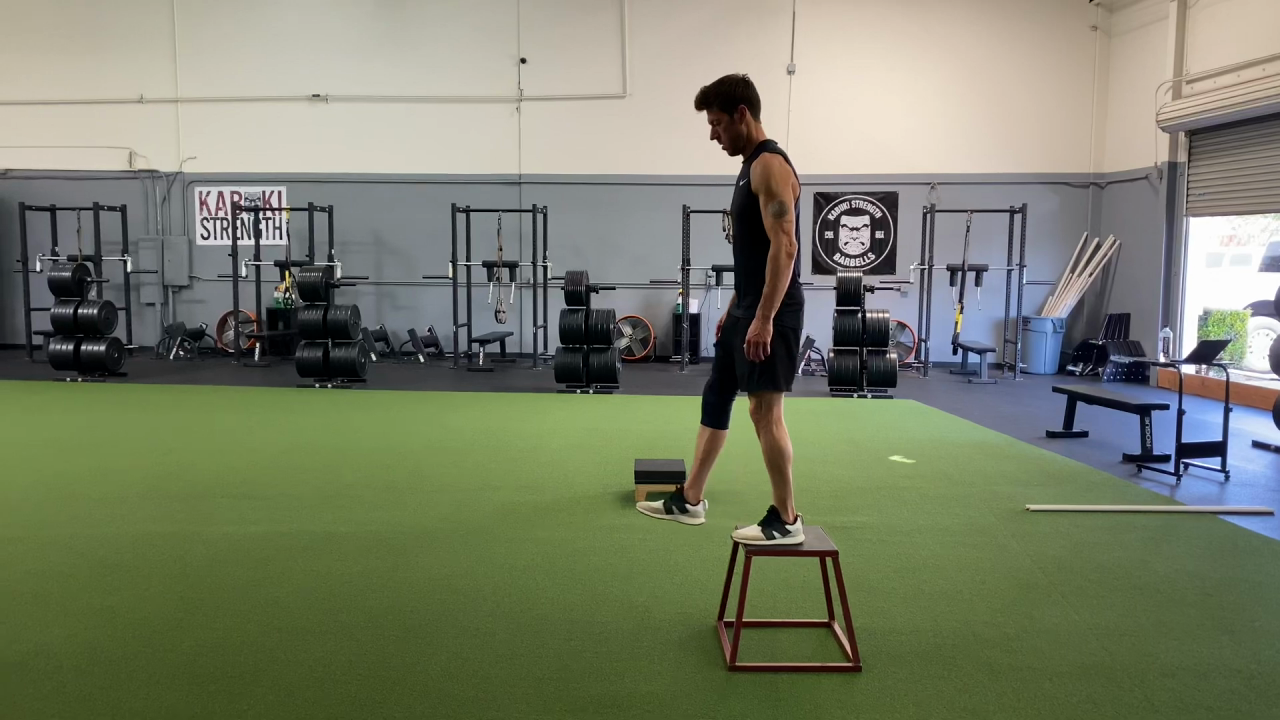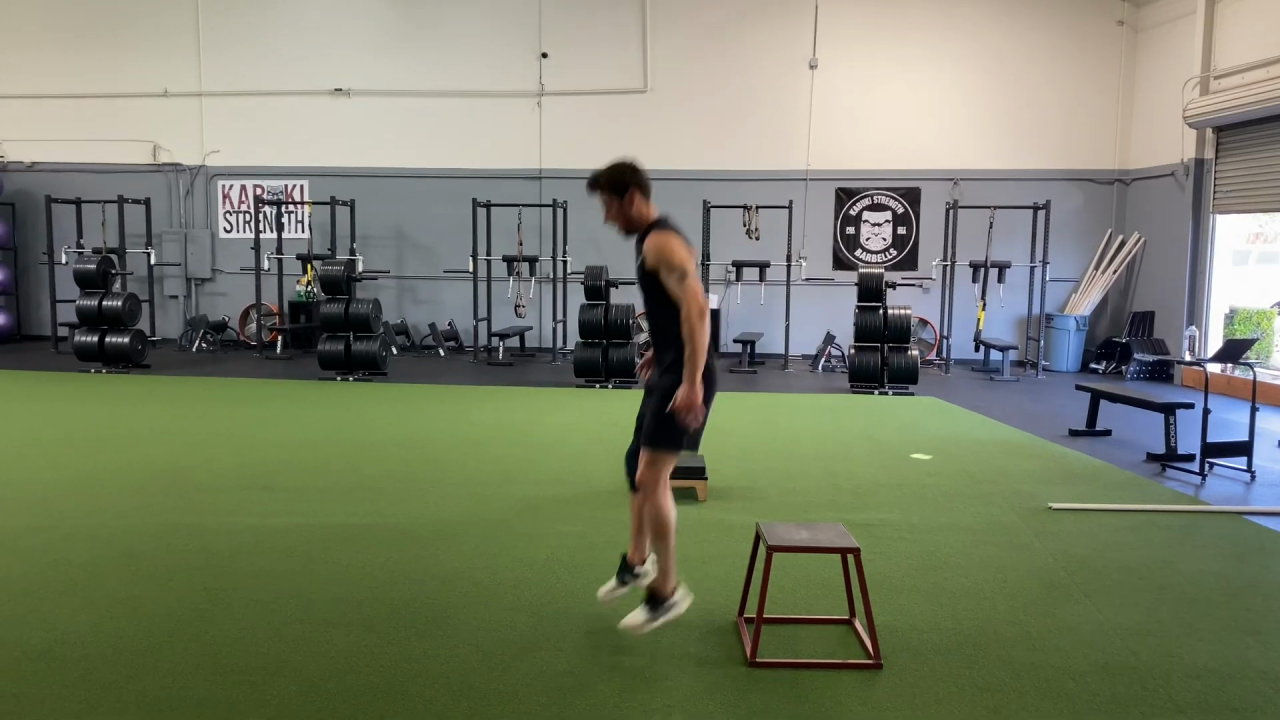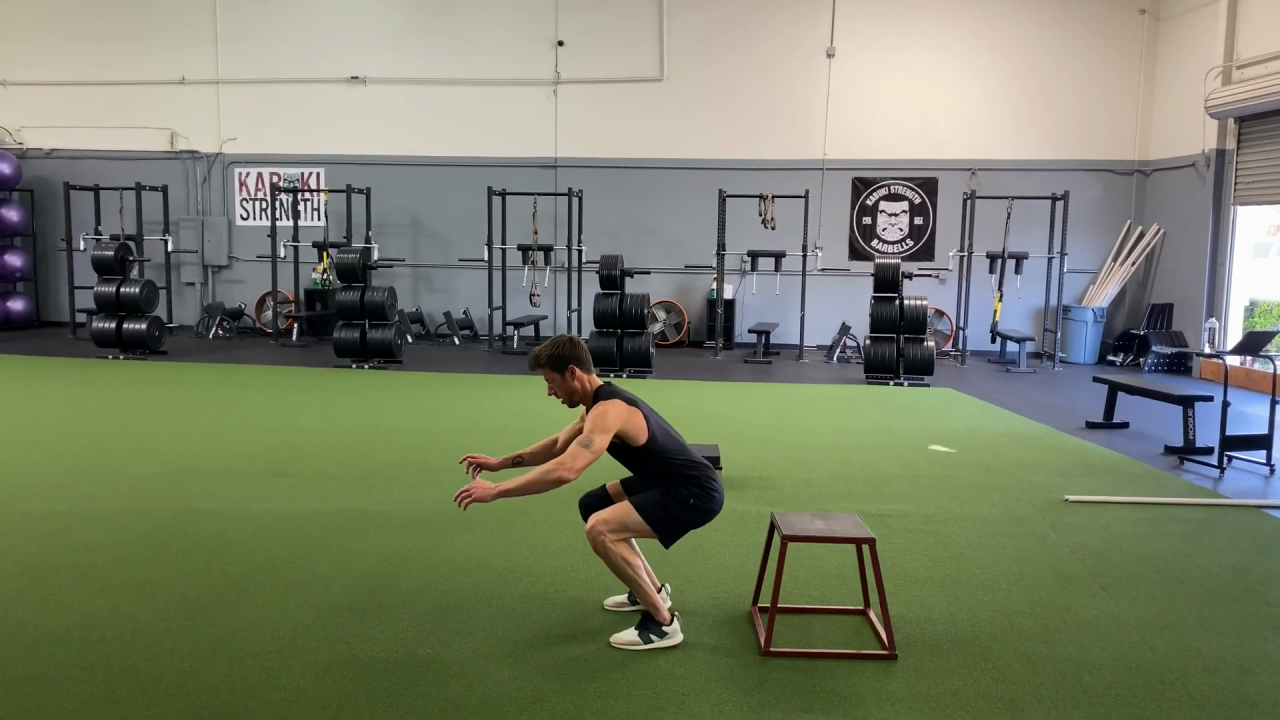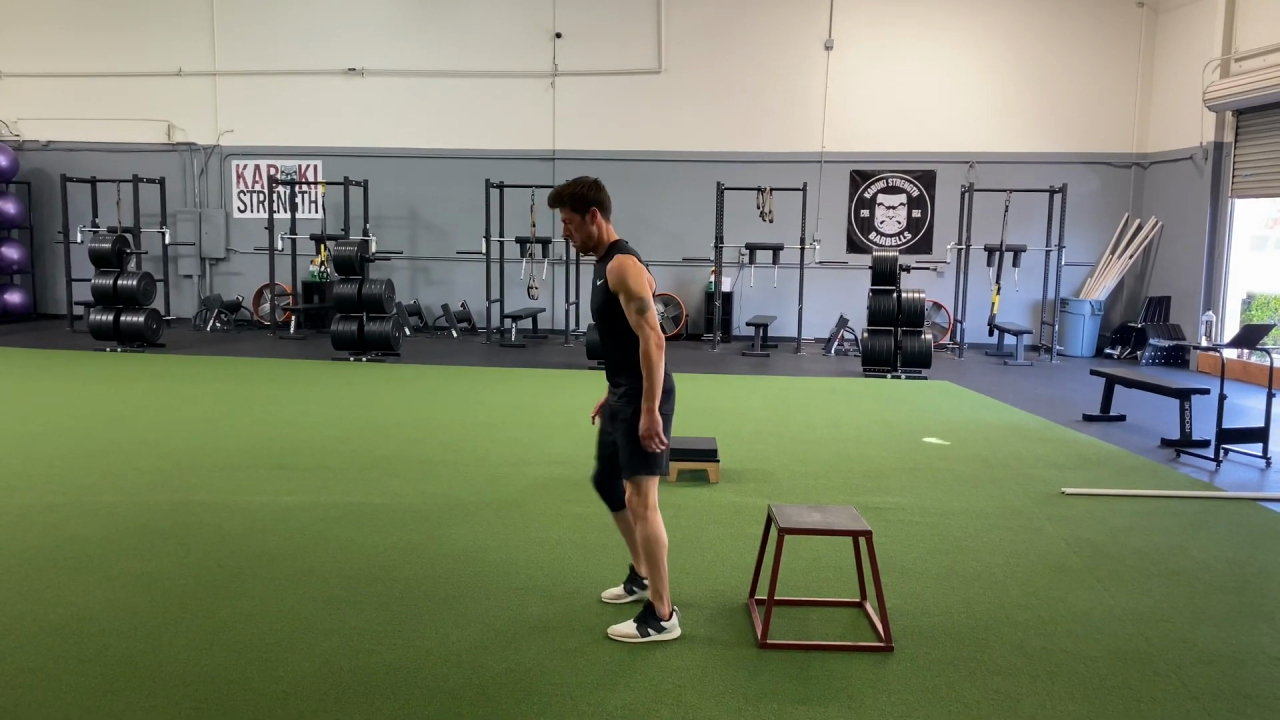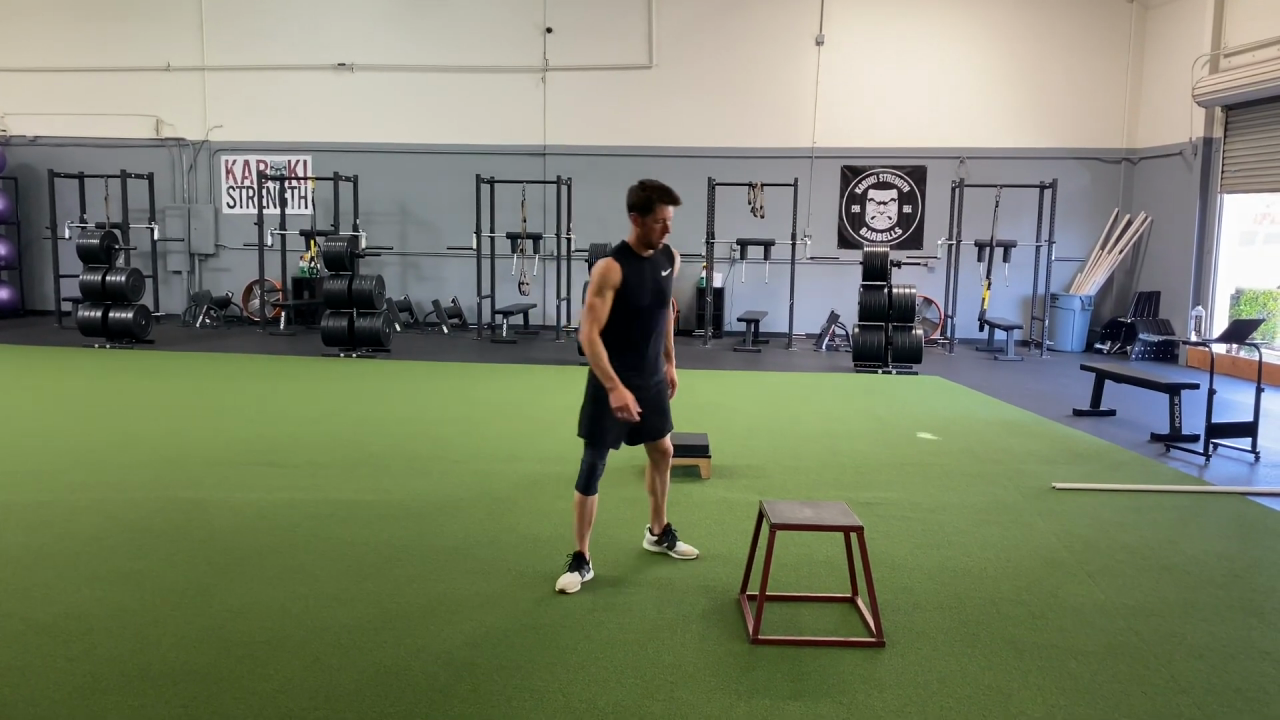
dt=1s
person 1, frame 1
left shoulder: (770, 166)
right shoulder: (751, 167)
left elbow: (784, 248)
left wrist: (764, 320)
right wrist: (734, 310)
left hip: (771, 313)
right hip: (748, 310)
left knee: (765, 413)
right knee: (715, 399)
left ankle: (785, 521)
right ankle: (689, 500)
person 1, frame 2
left shoulder: (659, 243)
right shoulder: (656, 240)
left elbow: (696, 311)
left wrist: (692, 384)
right wrist: (655, 355)
left hip: (684, 380)
right hip: (670, 371)
left knee: (650, 478)
right knee: (637, 467)
left ankle: (666, 592)
right ankle: (636, 566)
person 1, frame 3
left shoulder: (608, 411)
right shoulder: (602, 402)
left elbow: (565, 470)
right elbow: (558, 445)
left wrist: (496, 491)
right wrist: (500, 463)
left hip: (695, 493)
right hip: (672, 481)
left knee: (600, 529)
right knee: (592, 506)
left ankle: (663, 623)
right ankle: (652, 589)
person 1, frame 4
left shoulder: (623, 266)
right shoulder: (605, 264)
left elbow: (652, 340)
left wrist: (650, 411)
right wrist: (611, 395)
left hip: (642, 398)
right hip: (621, 396)
left knee: (641, 501)
right knee: (608, 485)
left ankle: (661, 617)
right ankle: (643, 577)
person 1, frame 5
left shoulder: (670, 257)
right shoulder: (611, 268)
right elbow: (588, 332)
left wrist: (670, 363)
right wrist: (614, 388)
left hip: (651, 376)
right hip: (613, 380)
left knee: (662, 451)
right knee: (592, 466)
left ankle: (658, 531)
right ankle: (580, 560)
